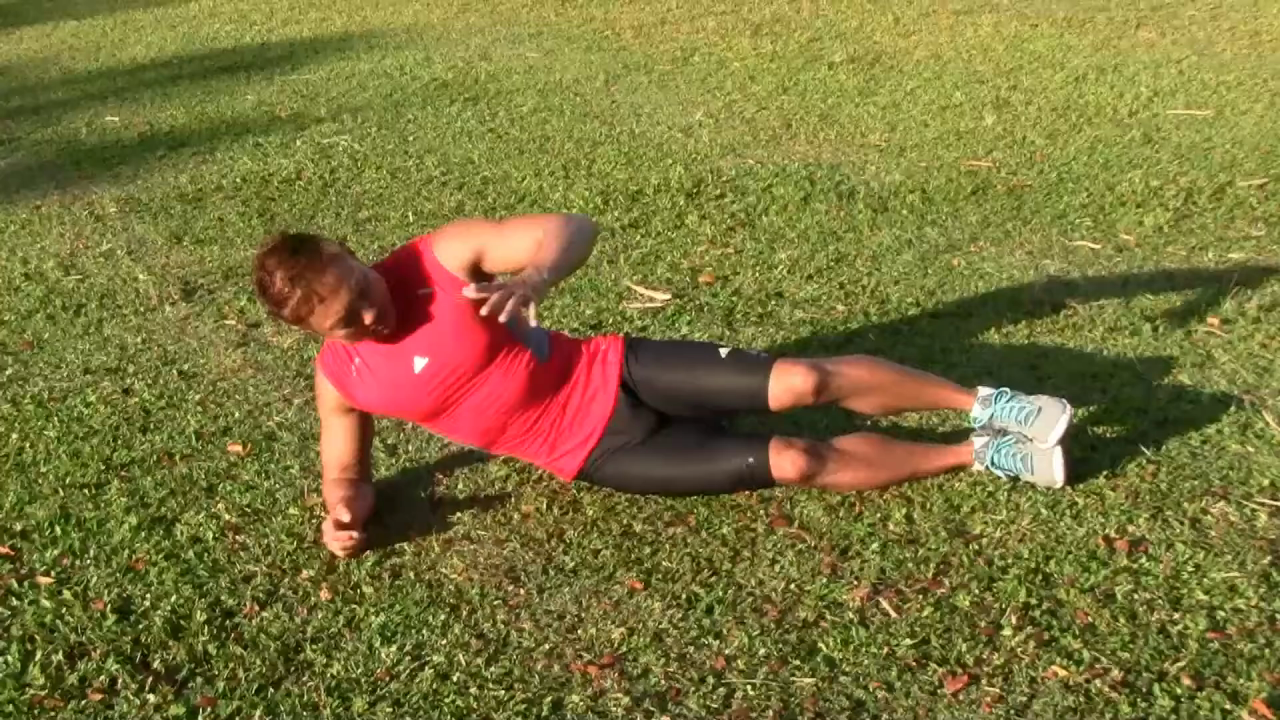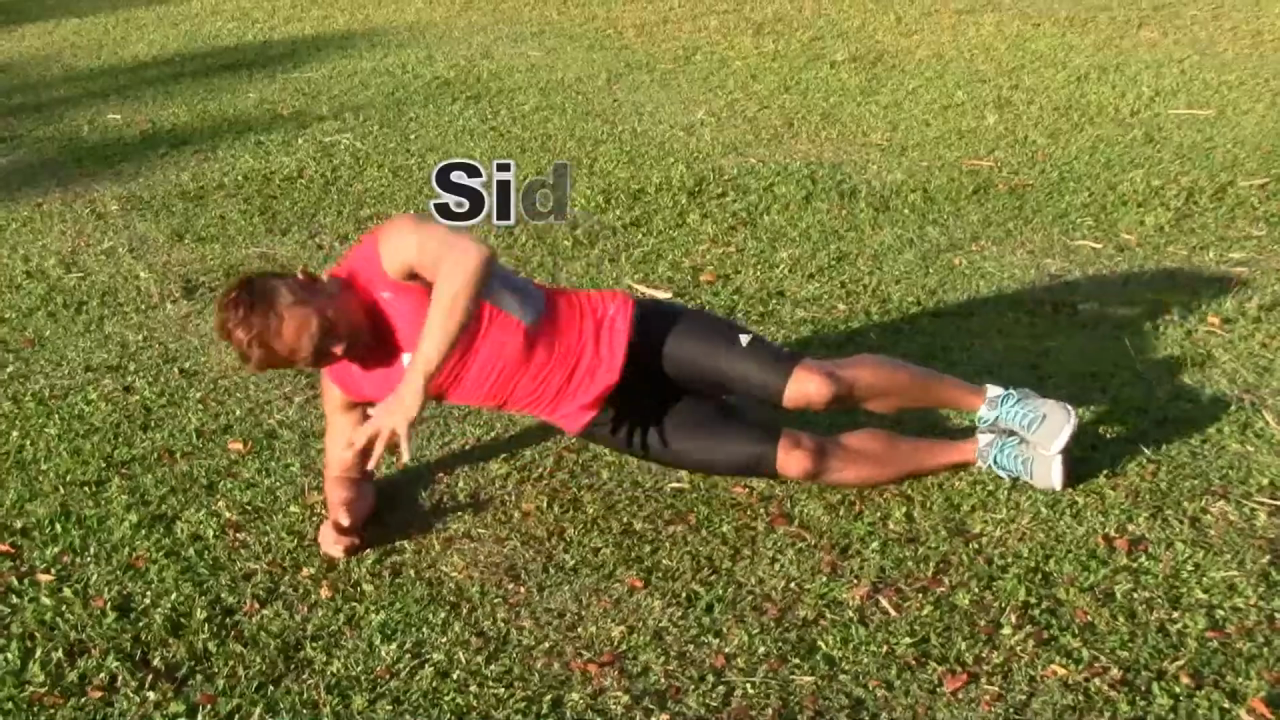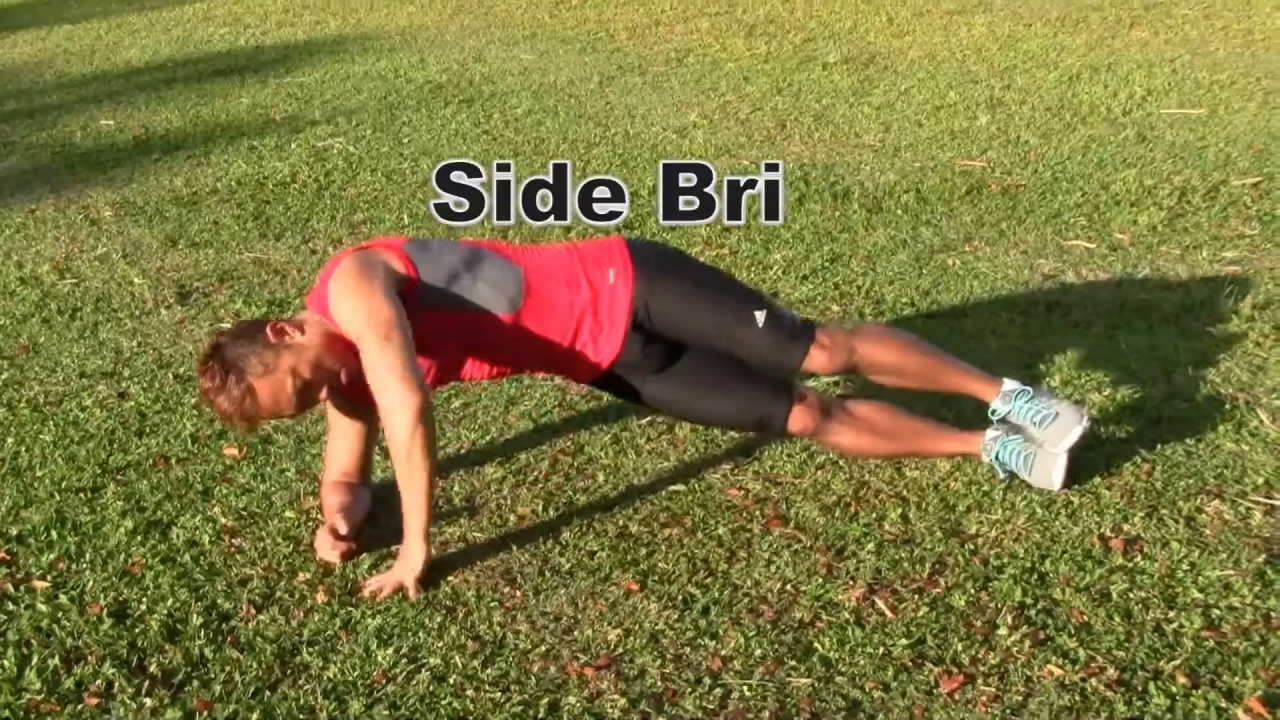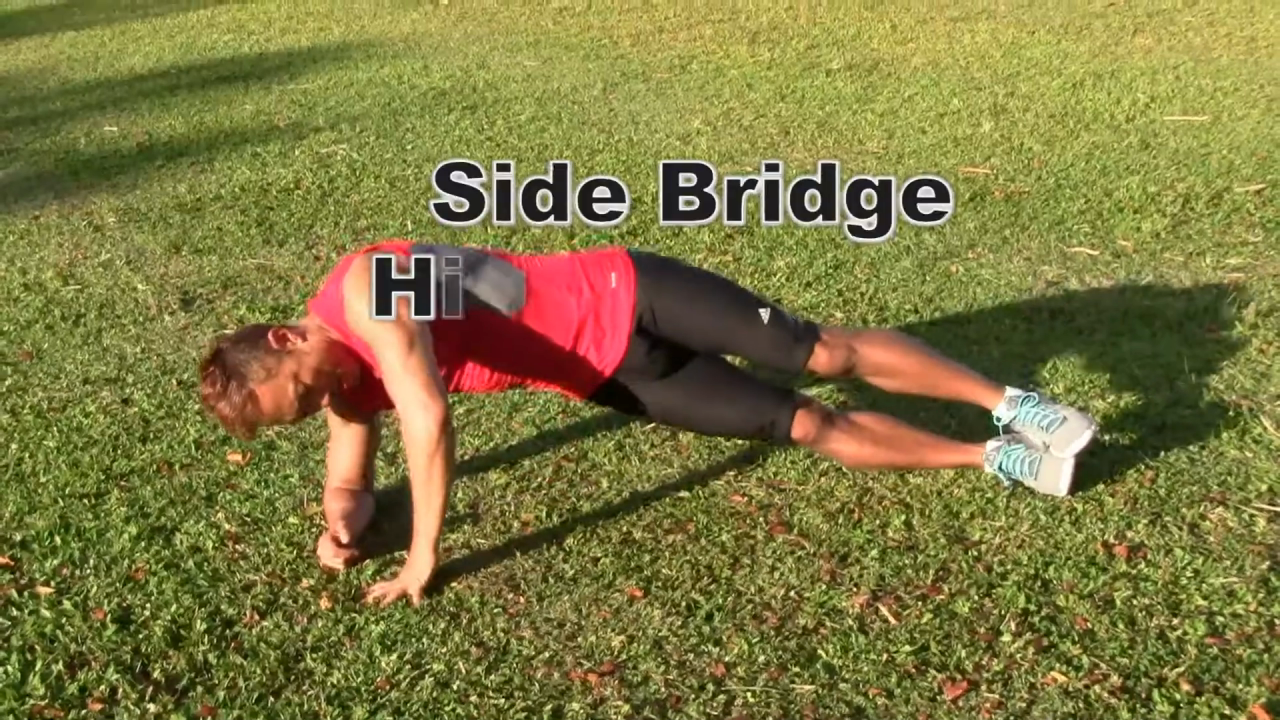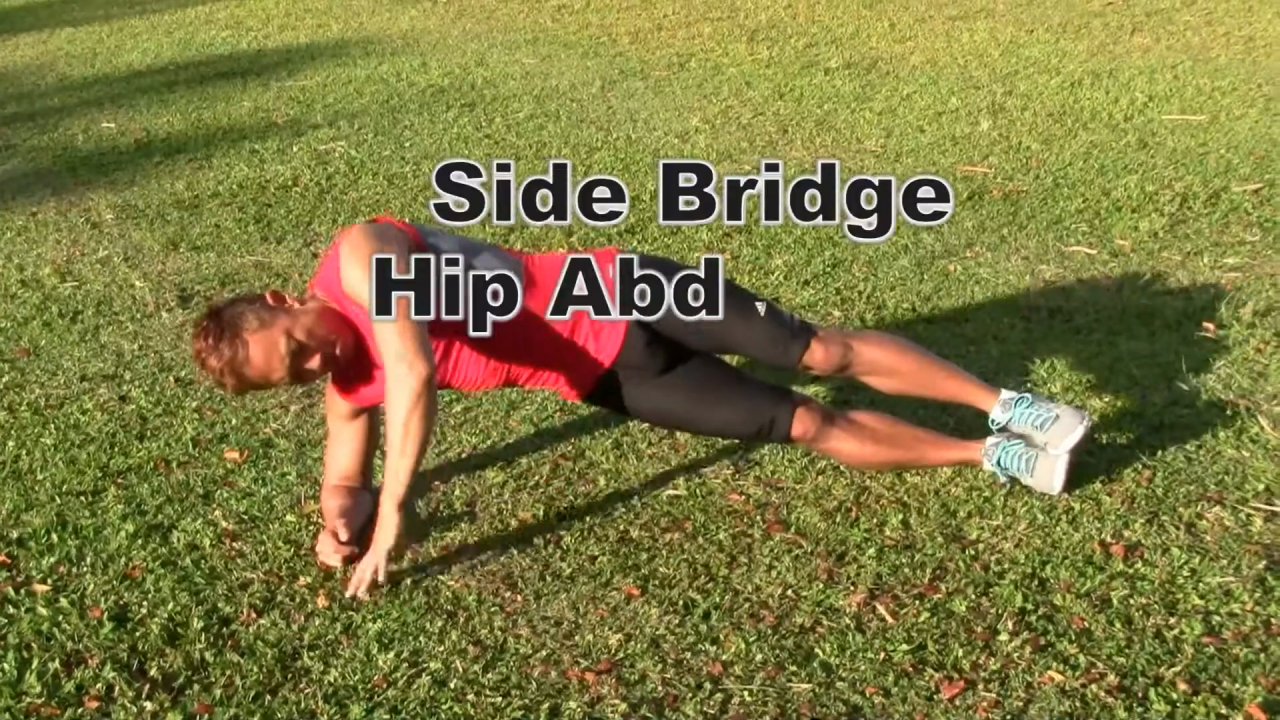
dt=0.3s
person 1, frame 1
left shoulder: (445, 254)
right shoulder: (340, 375)
left elbow: (577, 228)
right elbow: (344, 471)
left wrist: (524, 286)
right wrist: (344, 511)
left hip: (615, 374)
right hip: (599, 454)
left knee: (803, 381)
right knee: (799, 463)
left ankle: (987, 403)
right ankle: (981, 455)
person 1, frame 2
left shoulder: (389, 249)
right shoulder: (341, 377)
left elbow: (469, 257)
right elbow: (346, 469)
left wrist: (414, 386)
right wrist: (343, 509)
left hip: (624, 336)
right hip: (603, 414)
left knee: (818, 387)
right knee: (804, 457)
left ankle: (991, 402)
right ankle: (982, 453)
person 1, frame 3
left shoulder: (349, 283)
right shoulder: (347, 384)
left elbow: (409, 411)
right elbow: (345, 477)
left wrist: (417, 548)
right wrist: (336, 522)
left hip: (623, 284)
right hip: (612, 361)
left knee: (824, 353)
right knee: (807, 419)
left ankle: (1005, 397)
right ankle: (988, 448)
person 1, frame 4
left shoulder: (360, 290)
right shoulder: (350, 388)
left elbow: (430, 419)
right elbow: (347, 486)
left wrist: (423, 557)
right wrist: (339, 527)
left hip: (624, 296)
right hip: (611, 375)
left knee: (827, 353)
right knee: (808, 426)
left ankle: (1005, 403)
right ankle: (993, 459)
person 1, frame 5
left shoulder: (355, 255)
right shoulder: (348, 387)
left elbow: (417, 369)
right elbow: (344, 482)
left wrist: (394, 524)
right wrist: (337, 528)
left hip: (618, 297)
right hip: (600, 385)
left knee: (822, 349)
right knee: (807, 428)
left ankle: (1005, 404)
right ankle: (987, 459)
